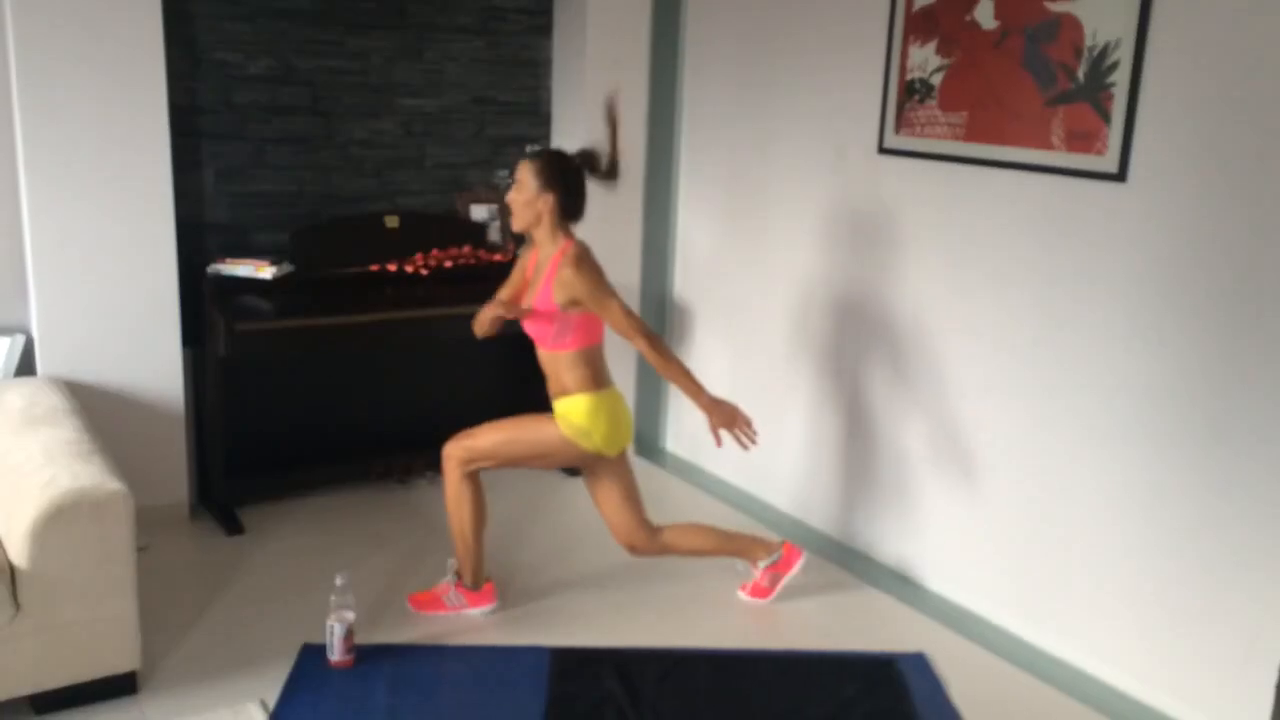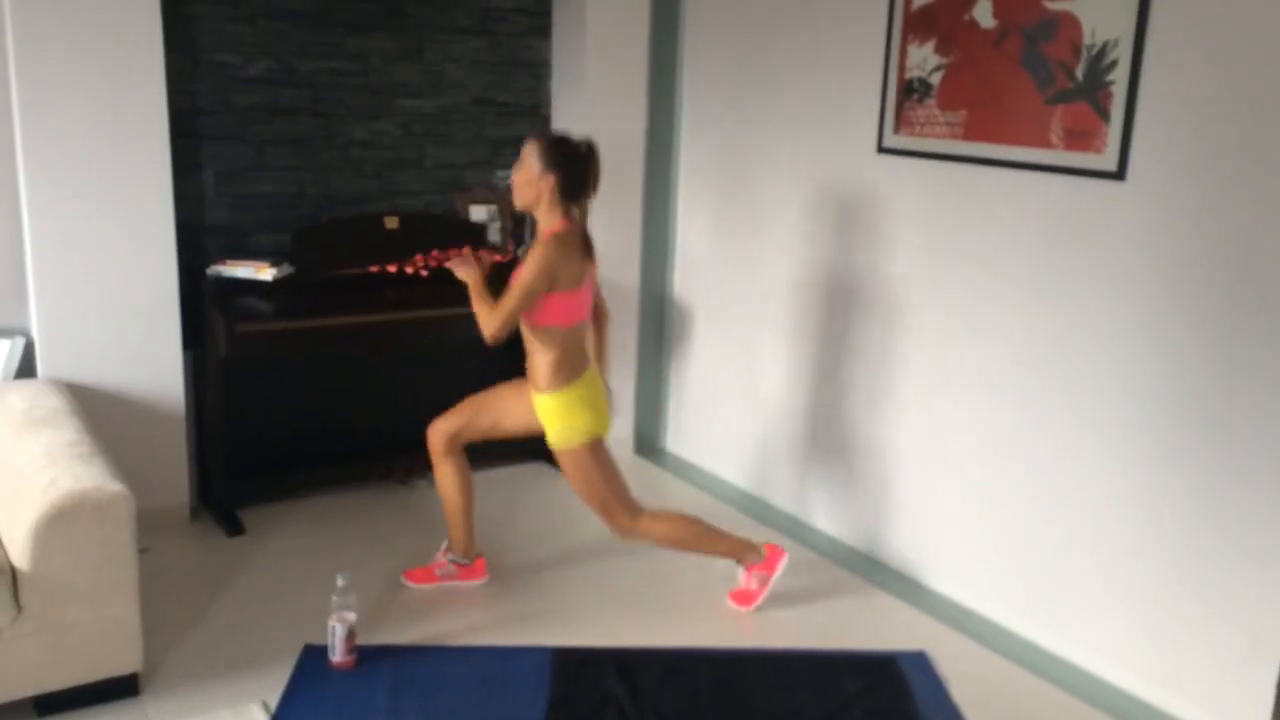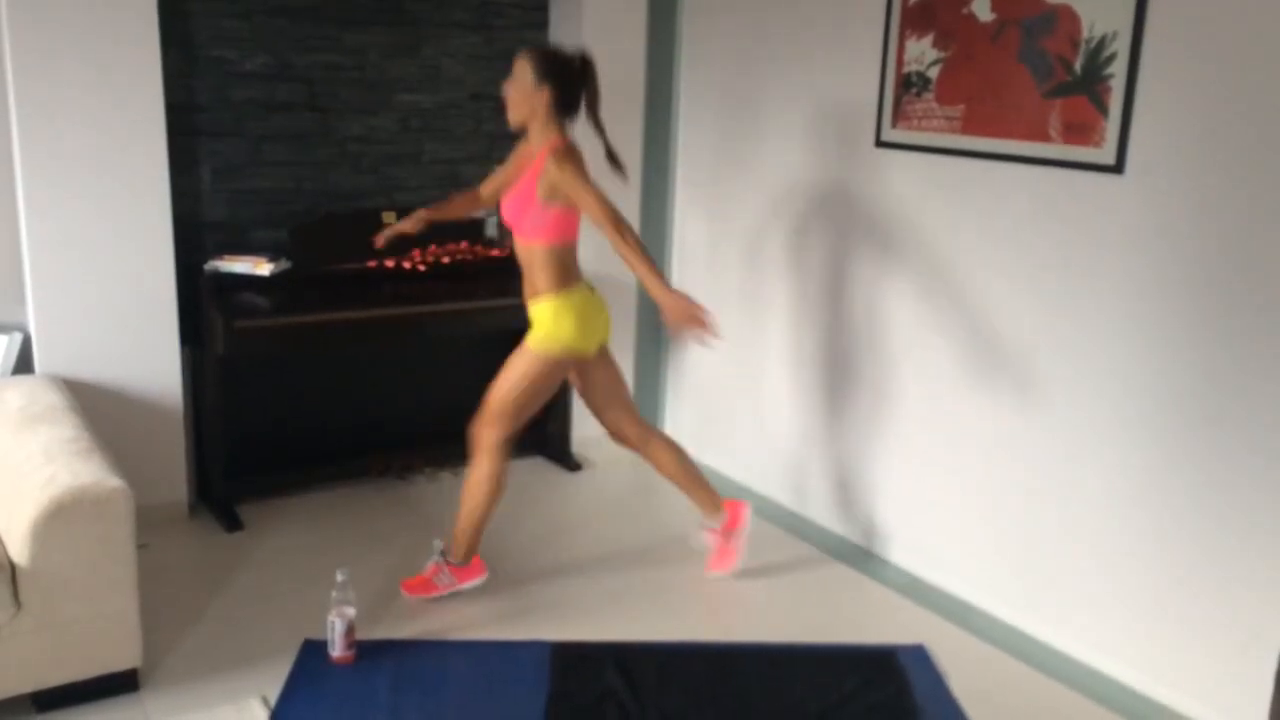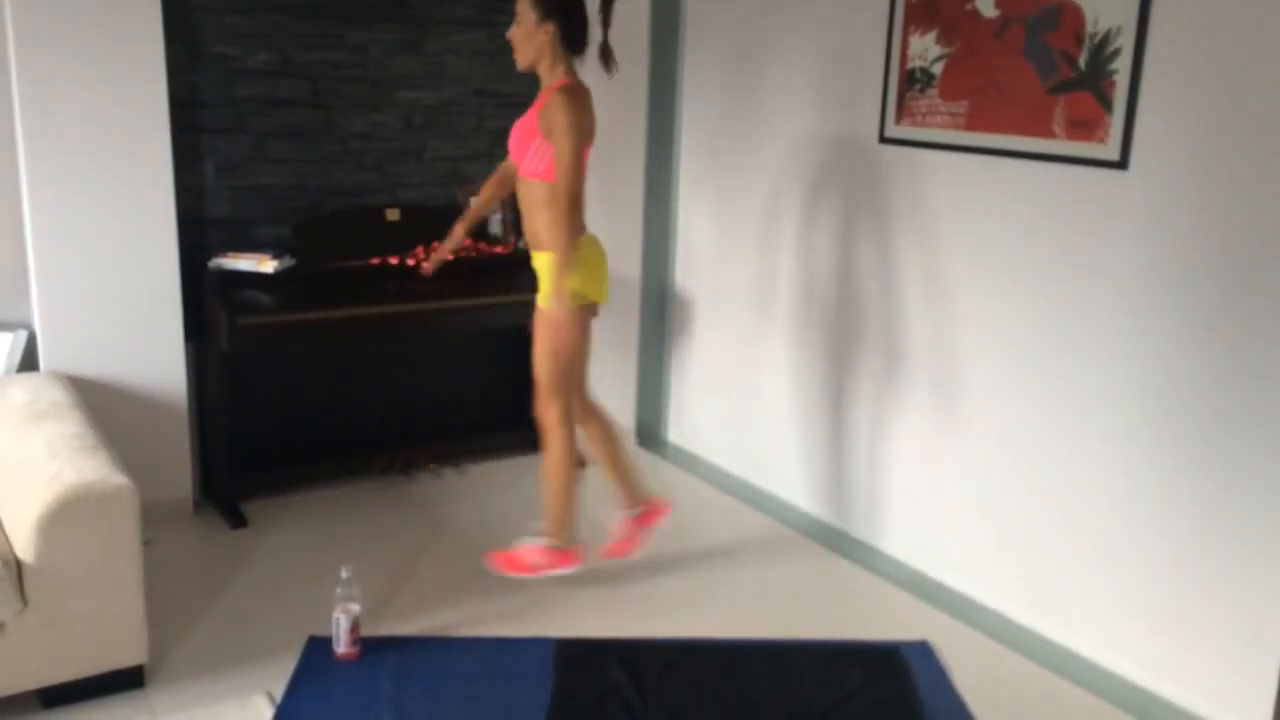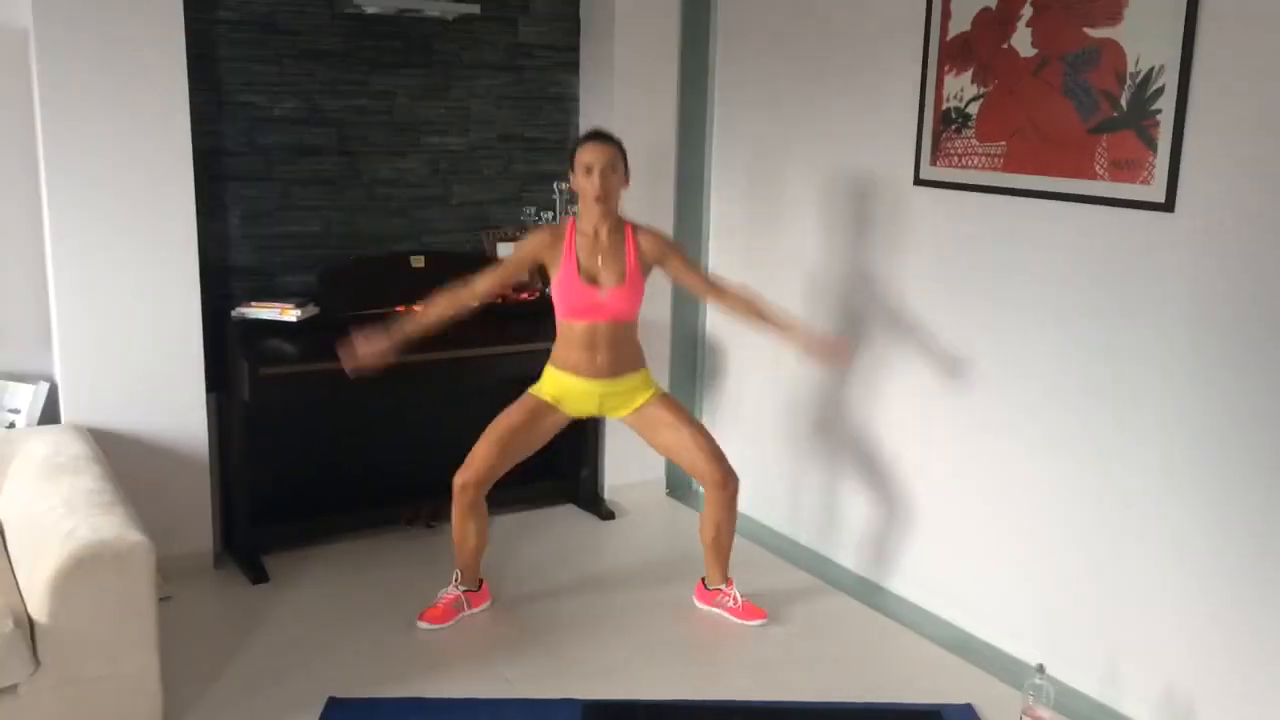
dt=1s
person 1, frame 1
left shoulder: (572, 267)
right shoulder: (533, 254)
left elbow: (642, 338)
right elbow: (486, 322)
left wrist: (706, 402)
right wrist: (494, 310)
left hip: (587, 419)
right hip: (588, 413)
left knee: (457, 457)
right knee: (640, 539)
left ankle: (471, 587)
right ankle: (772, 555)
person 1, frame 2
left shoulder: (553, 248)
right shoulder: (569, 238)
left elbow: (496, 327)
right elbow: (596, 313)
left wrist: (474, 279)
right wrist: (598, 381)
left hip: (568, 405)
right hip: (550, 392)
left knee: (626, 521)
right knee: (441, 435)
left ankle: (756, 558)
right ankle: (462, 558)
person 1, frame 3
left shoulder: (555, 159)
right shoulder: (531, 151)
left elbow: (613, 224)
right elbow: (479, 197)
left wrist: (664, 293)
right wrist: (426, 215)
left hip: (564, 322)
right hip: (568, 317)
left knee: (487, 434)
right knee: (630, 429)
left ankle: (458, 561)
right ankle: (721, 514)
person 1, frame 4
left shoulder: (567, 100)
right shoulder: (549, 97)
left elbow: (568, 200)
right elbow: (512, 173)
left wrist: (566, 283)
right wrist: (460, 228)
left hip: (568, 271)
right hip: (559, 270)
left knee: (554, 409)
right knee: (572, 403)
left ankle: (557, 542)
right ankle: (638, 506)
person 1, frame 5
left shoulder: (646, 243)
right shoulder: (550, 241)
left elbow: (716, 290)
right elbow: (474, 289)
left wrist: (794, 332)
right wrist: (396, 334)
left hip: (631, 387)
right hip: (561, 386)
left knee: (720, 479)
right knee: (469, 481)
left ankle: (716, 588)
right ankle: (468, 587)
